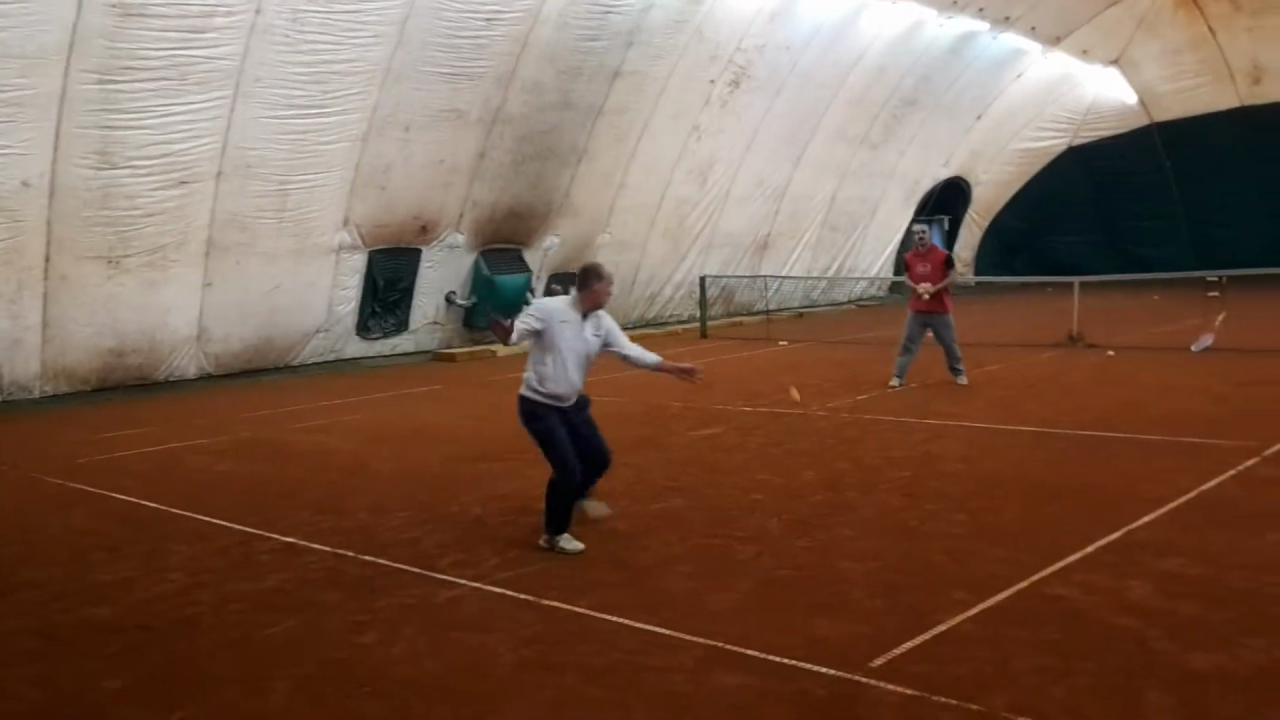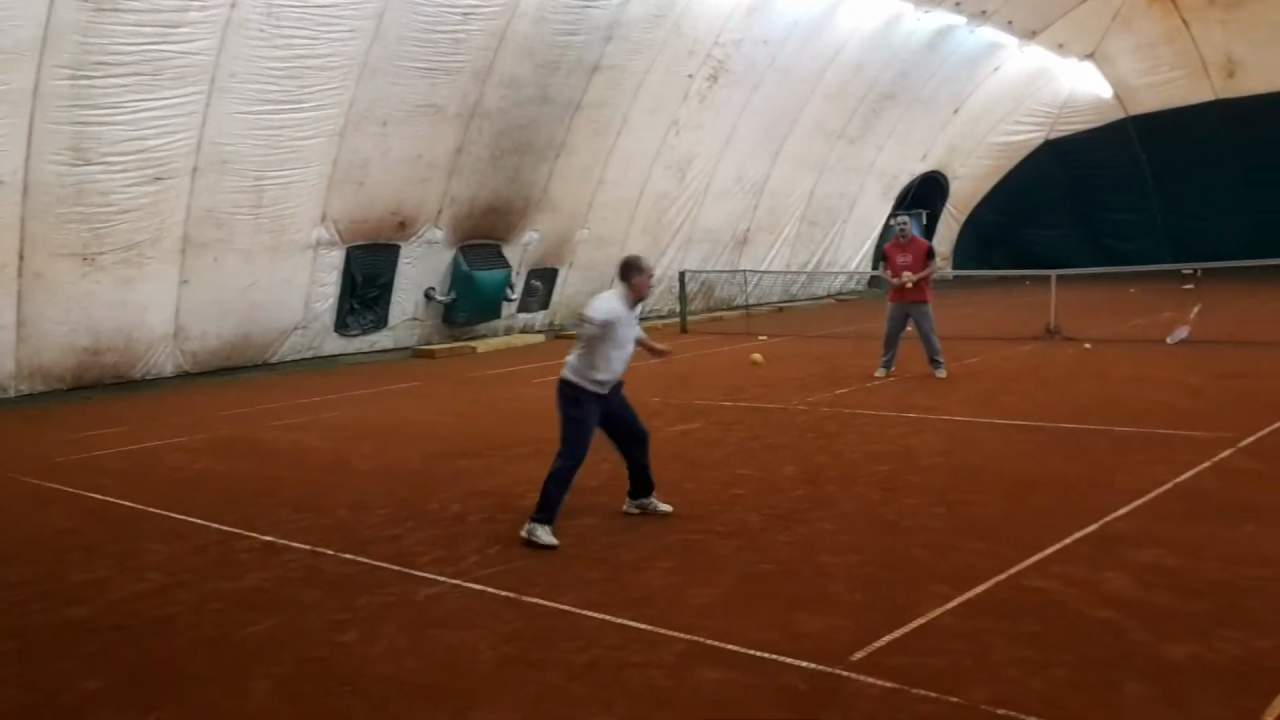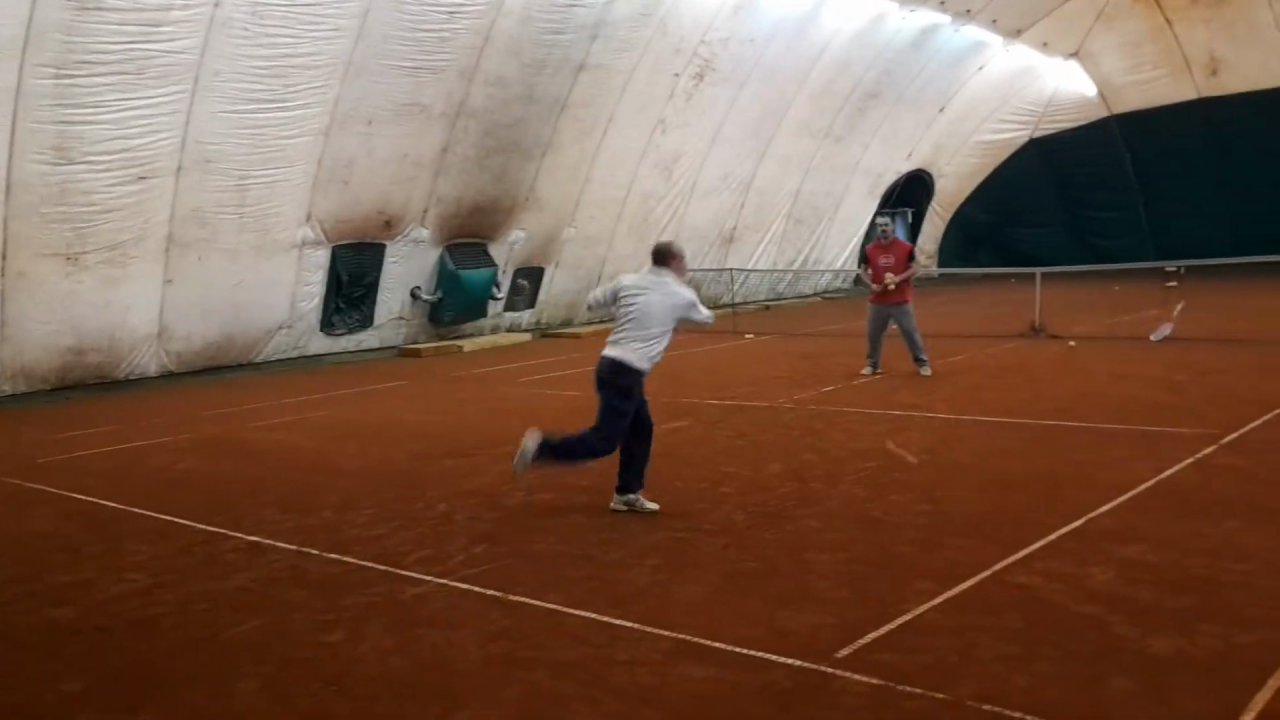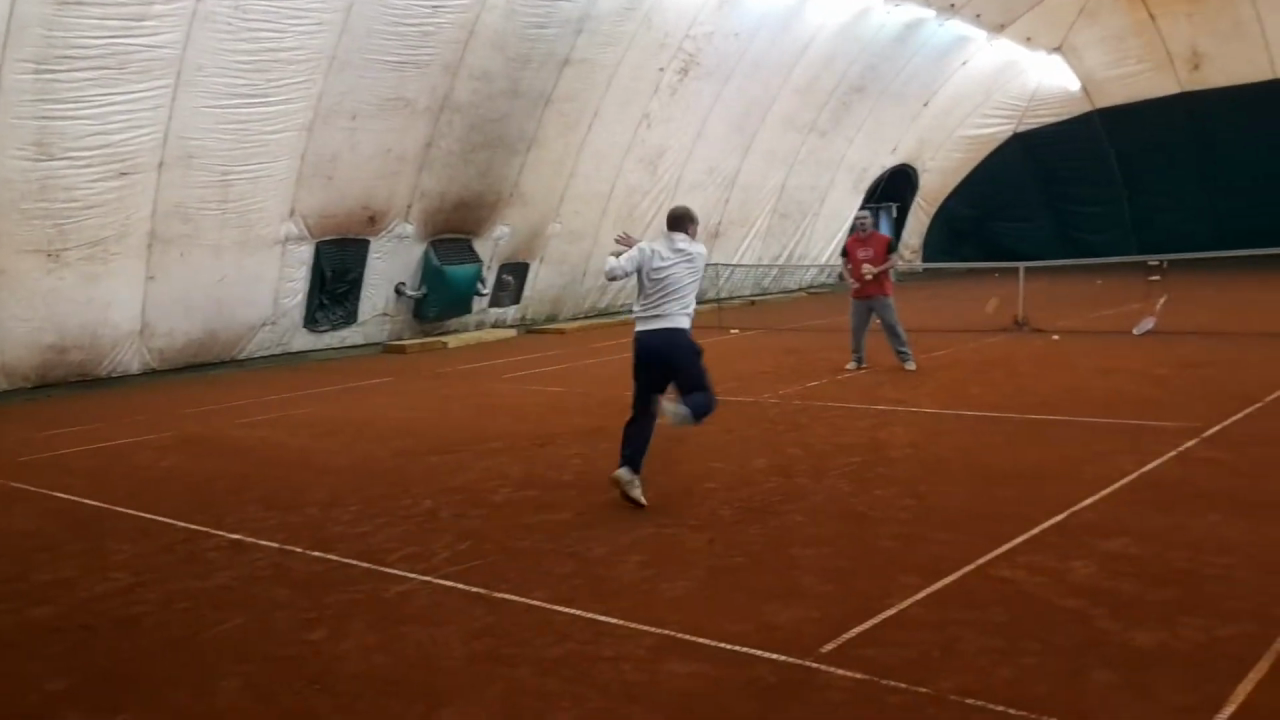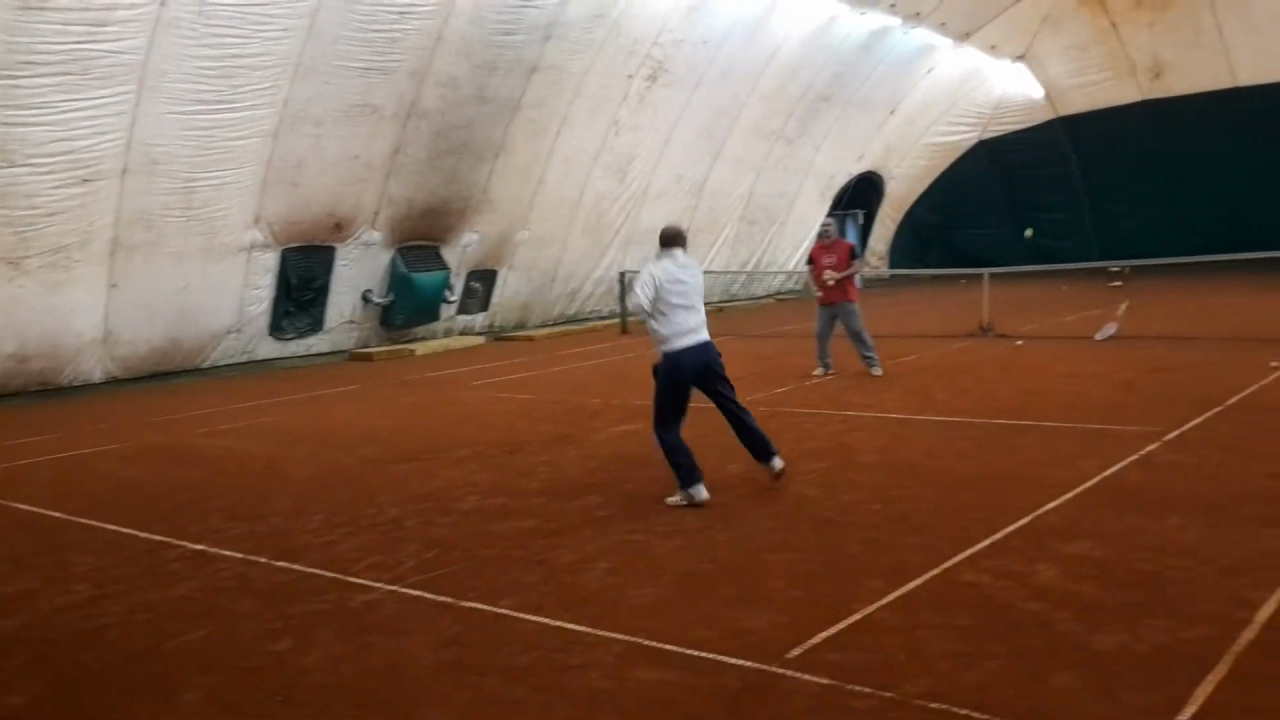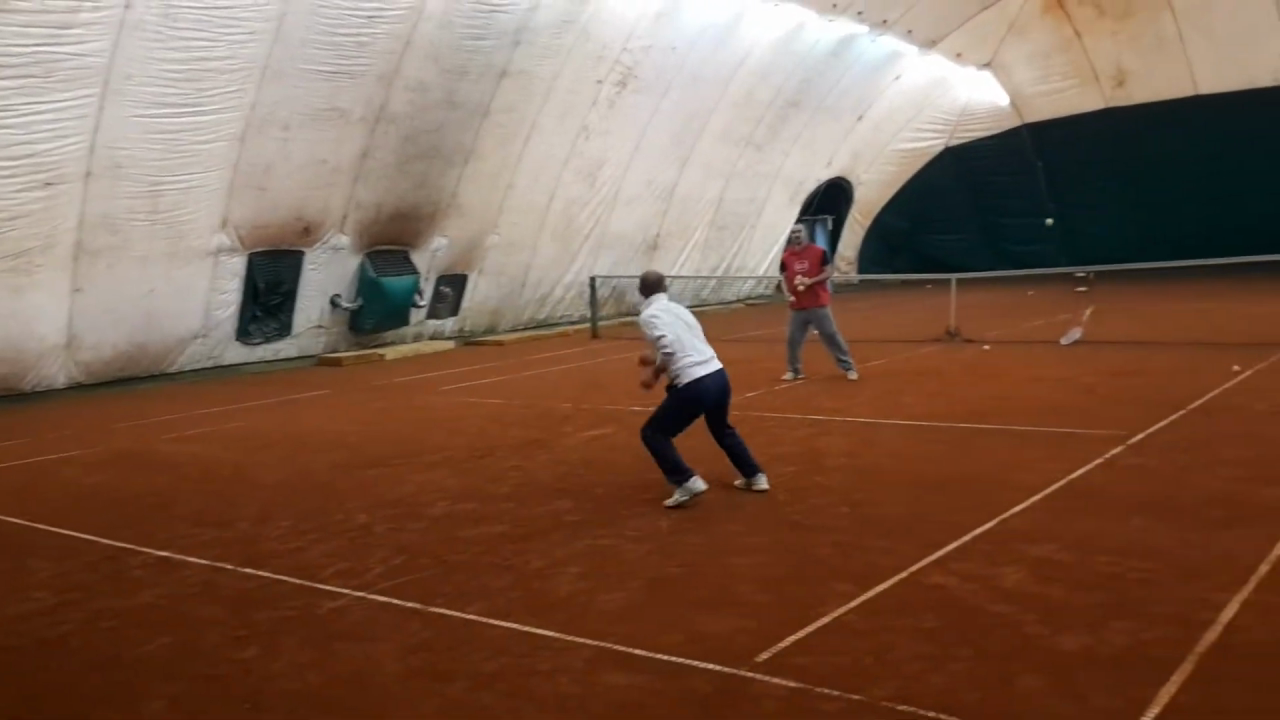
dt=0.2s
person 1, frame 1
left shoulder: (602, 322)
right shoulder: (546, 309)
left elbow: (630, 350)
right elbow: (514, 334)
left wrist: (671, 368)
right wrist: (505, 333)
left hip: (571, 404)
right hip: (538, 405)
left knee: (599, 458)
right knee: (567, 468)
left ankle: (575, 497)
right ankle: (555, 534)
person 1, frame 2
left shoulder: (631, 308)
right shoulder: (607, 305)
right elbow: (590, 322)
left wrist: (646, 342)
right wrist: (589, 332)
left hip: (607, 390)
right hip: (582, 393)
left knee: (636, 440)
right knee: (571, 457)
left ankle: (641, 498)
right ankle: (538, 524)
person 1, frame 3
left shoulder: (628, 283)
right shoulder: (682, 295)
left elbow: (593, 302)
right elbow: (704, 318)
right wrist: (701, 311)
left hip: (611, 366)
right hip: (625, 373)
left knee: (641, 429)
right knee: (603, 441)
left ankle: (628, 494)
right ankle: (539, 448)
person 1, frame 4
left shoulder: (648, 248)
right shoulder: (698, 253)
left elbow: (613, 272)
left wrist: (615, 257)
left hip: (644, 339)
right hip: (675, 339)
left knee: (642, 411)
right knee: (702, 399)
left ankle: (628, 470)
right ankle: (677, 409)
person 1, frame 5
left shoulder: (652, 271)
right shoulder: (694, 268)
left elbow: (640, 305)
left wrist: (647, 313)
left hip: (676, 359)
right hip: (705, 351)
left knee: (666, 427)
right knee: (732, 408)
left ankle: (693, 488)
right ankle: (771, 459)
person 1, frame 6
left shoulder: (649, 315)
right shoulder: (679, 310)
left elbow: (668, 347)
left wrist: (656, 372)
right wrist: (659, 364)
left hip: (694, 387)
right hip: (719, 377)
left knee: (653, 434)
right knee: (722, 430)
left ankle: (687, 482)
right ankle: (755, 476)
